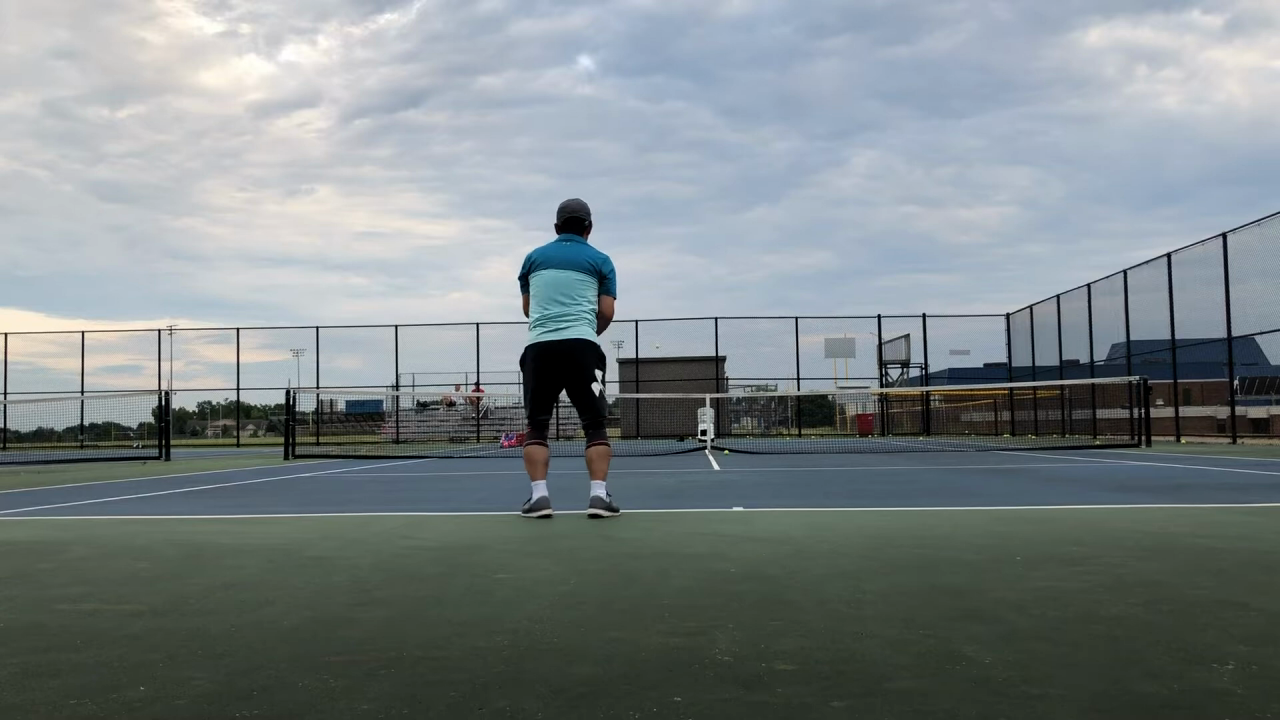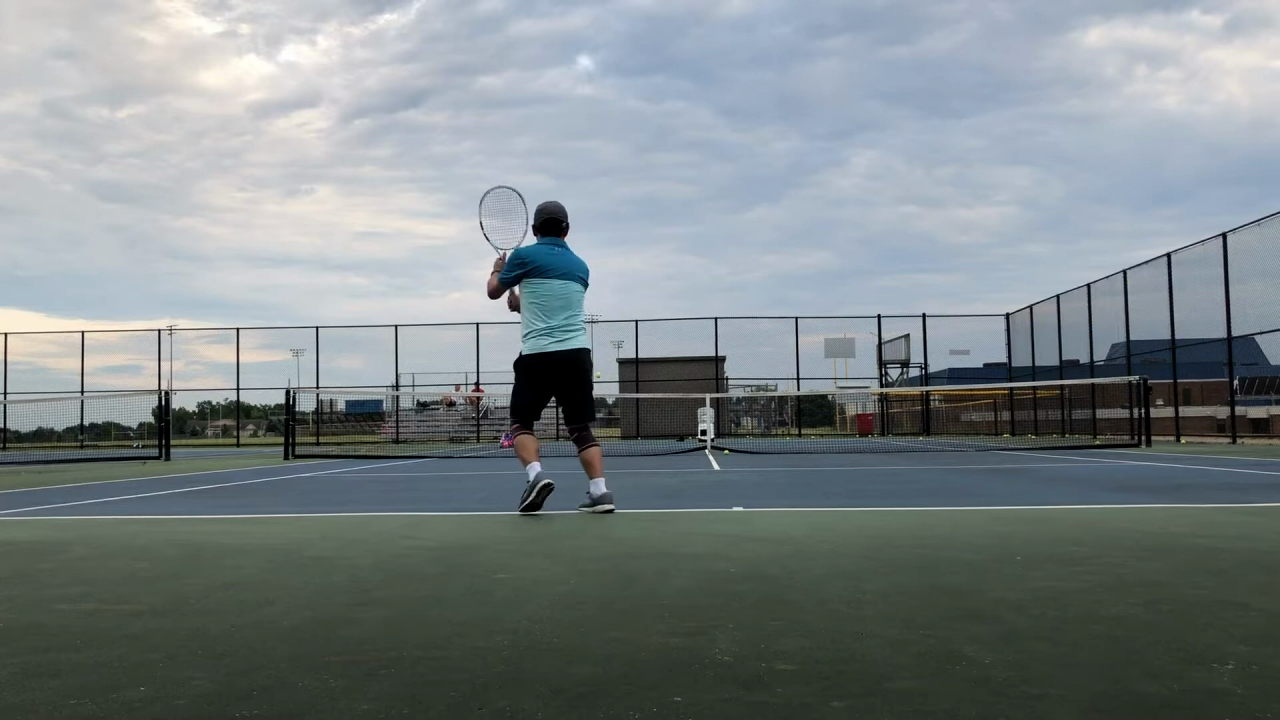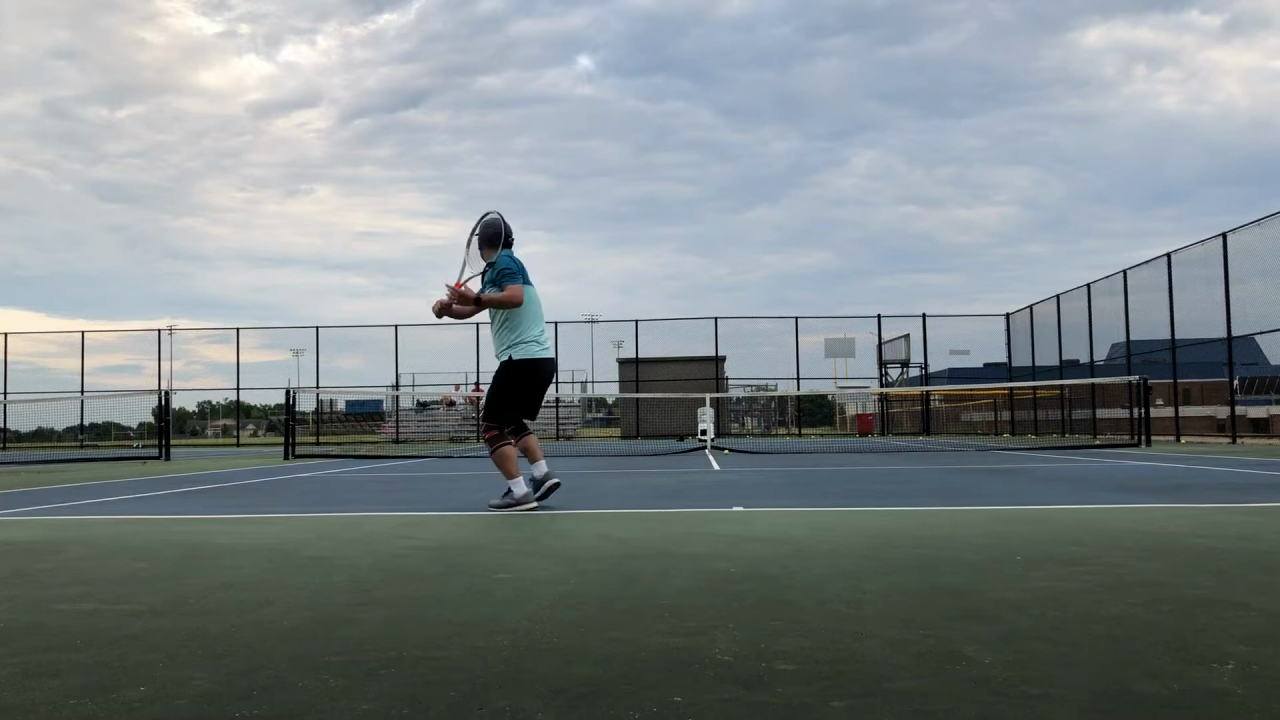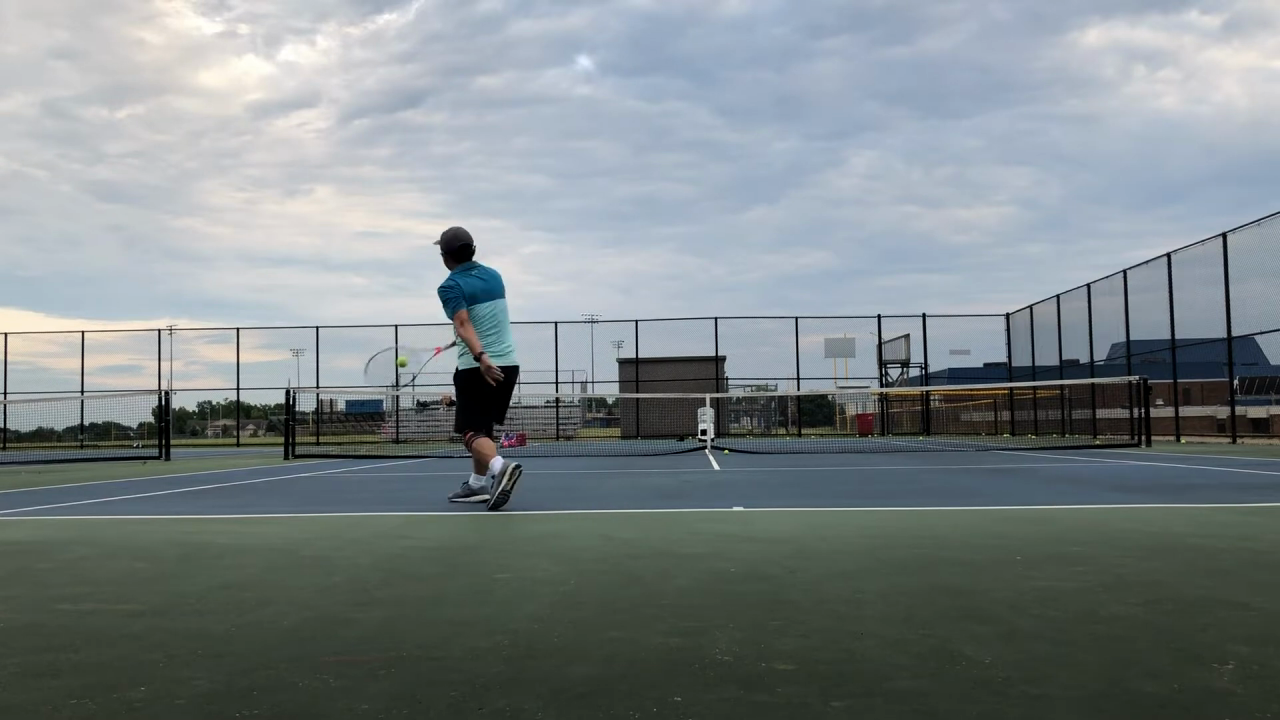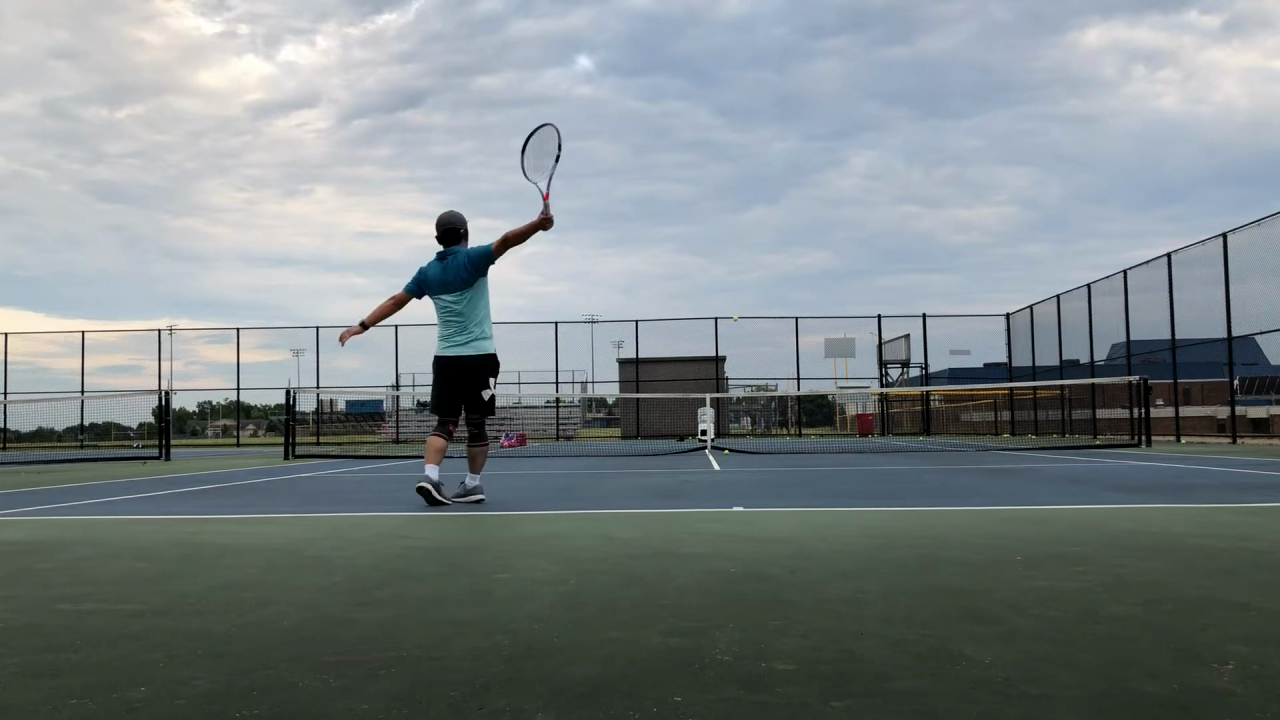
dt=0.4s
person 1, frame 1
left shoulder: (533, 257)
right shoulder: (600, 260)
right elbow: (606, 313)
left hip: (539, 348)
right hip: (581, 347)
left knee: (537, 425)
right knee: (594, 423)
left ankle: (539, 495)
right ankle: (599, 494)
person 1, frame 2
left shoulder: (524, 256)
right shoulder: (580, 266)
left elbow: (493, 292)
left wrist: (497, 269)
left hip: (538, 356)
right hip: (577, 354)
left knee: (522, 423)
right knee: (580, 428)
left ankle: (536, 475)
right ankle: (600, 491)
person 1, frame 3
left shoulder: (505, 263)
right shoulder: (498, 270)
left elbow: (516, 297)
right elbow: (469, 309)
left wrist: (476, 297)
right wrist: (446, 306)
left hip: (521, 361)
right hip: (542, 361)
left knee: (493, 427)
right knee: (514, 422)
left ankle: (519, 492)
right ankle: (542, 475)
person 1, frame 4
left shoulder: (450, 287)
right shoulder: (492, 275)
left elbow: (463, 325)
left wrist: (480, 358)
left hip: (476, 369)
right hip: (506, 367)
left knee: (471, 431)
right knee: (482, 425)
left ankle: (501, 468)
right ankle: (478, 484)
person 1, frame 5
left shoulder: (427, 272)
right shoulder: (472, 259)
left elbow: (395, 301)
right elbow: (505, 241)
left wrist: (361, 325)
right wrist: (538, 224)
left hip: (446, 358)
right hip: (481, 356)
left knee: (445, 423)
right knee: (476, 424)
left ankle: (430, 477)
right ankle: (472, 484)
